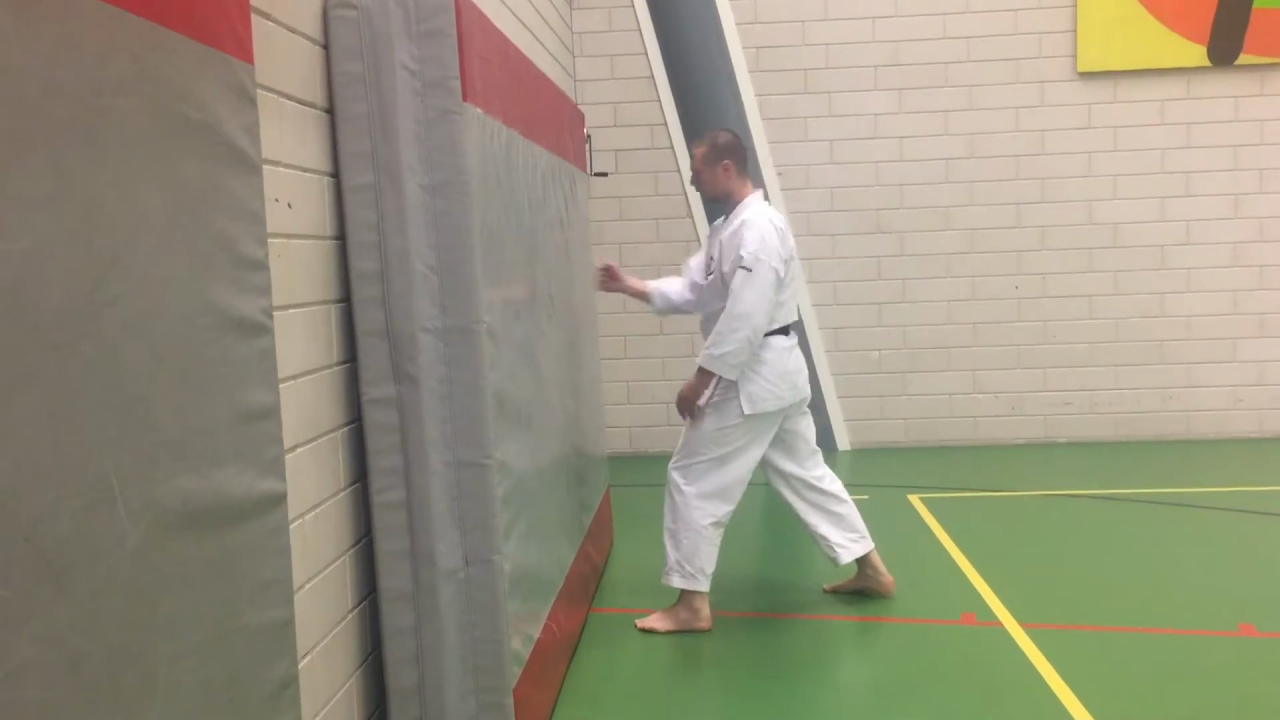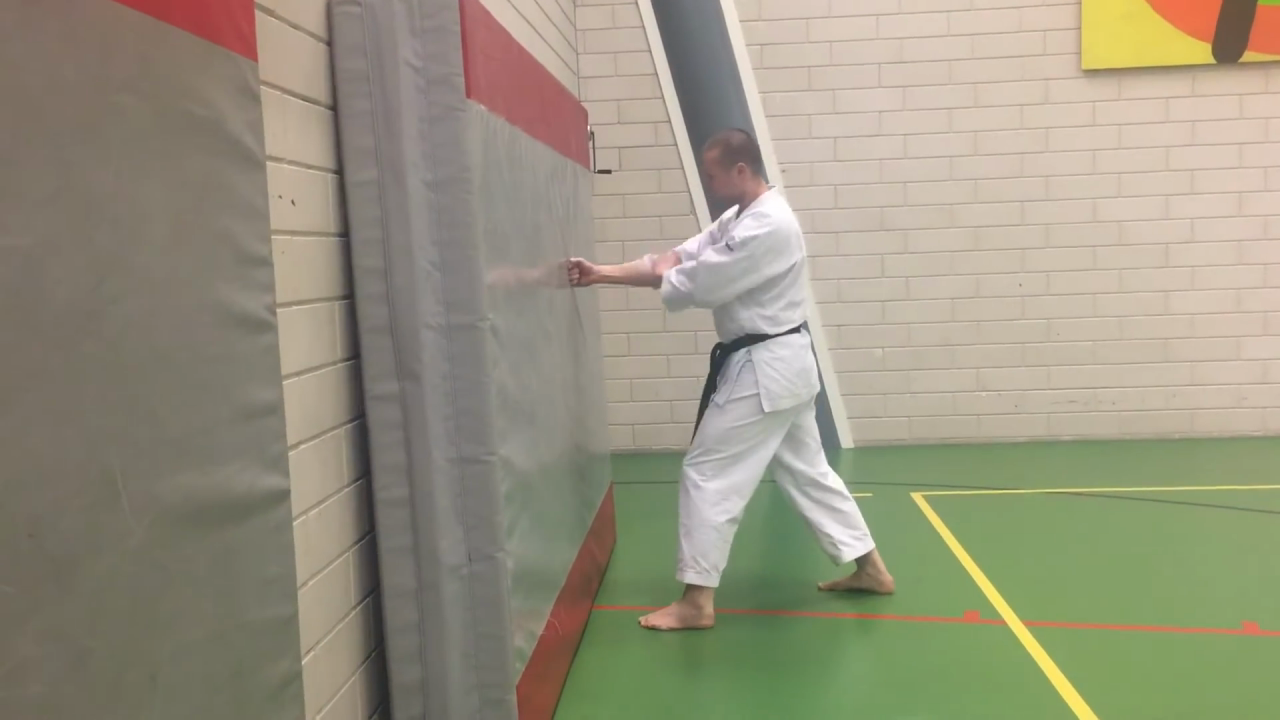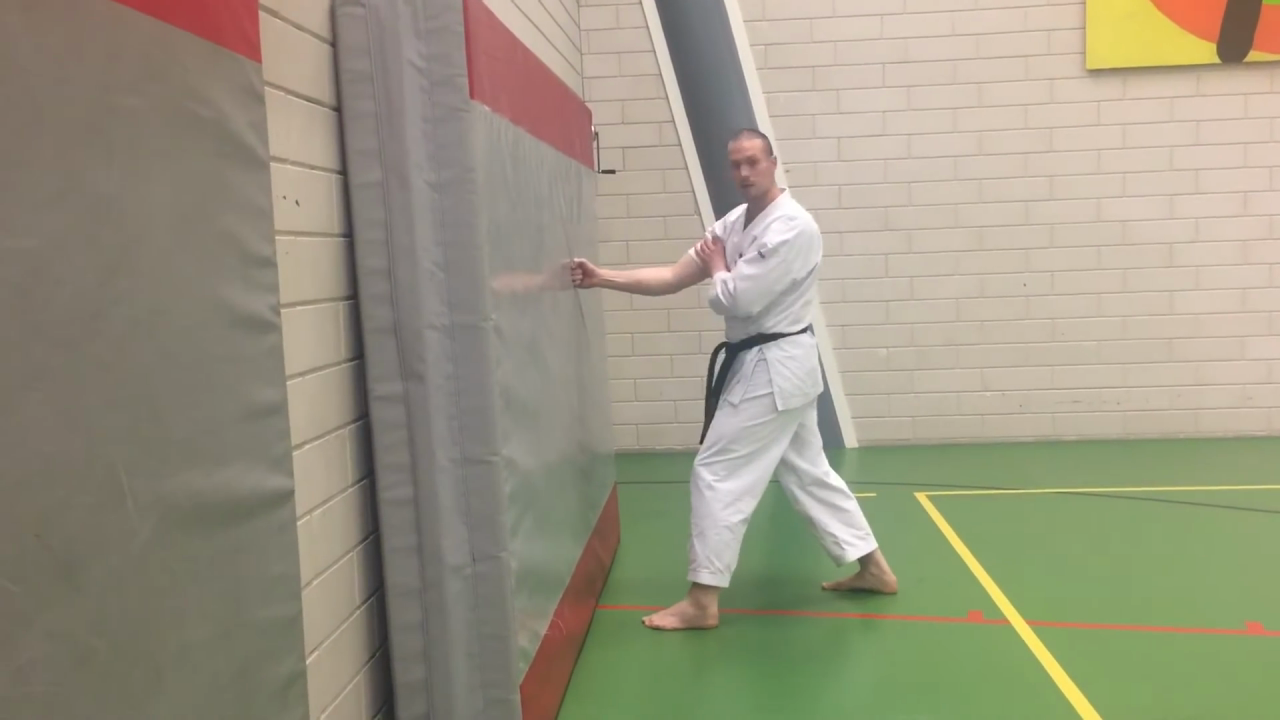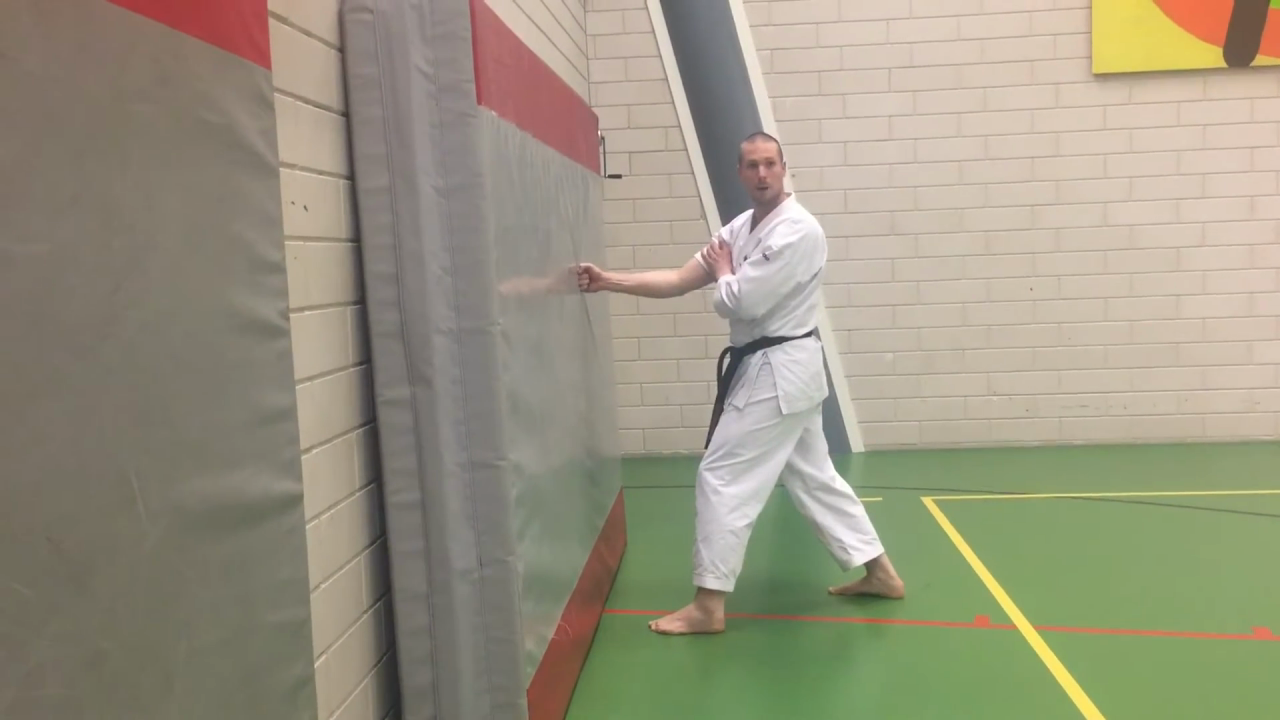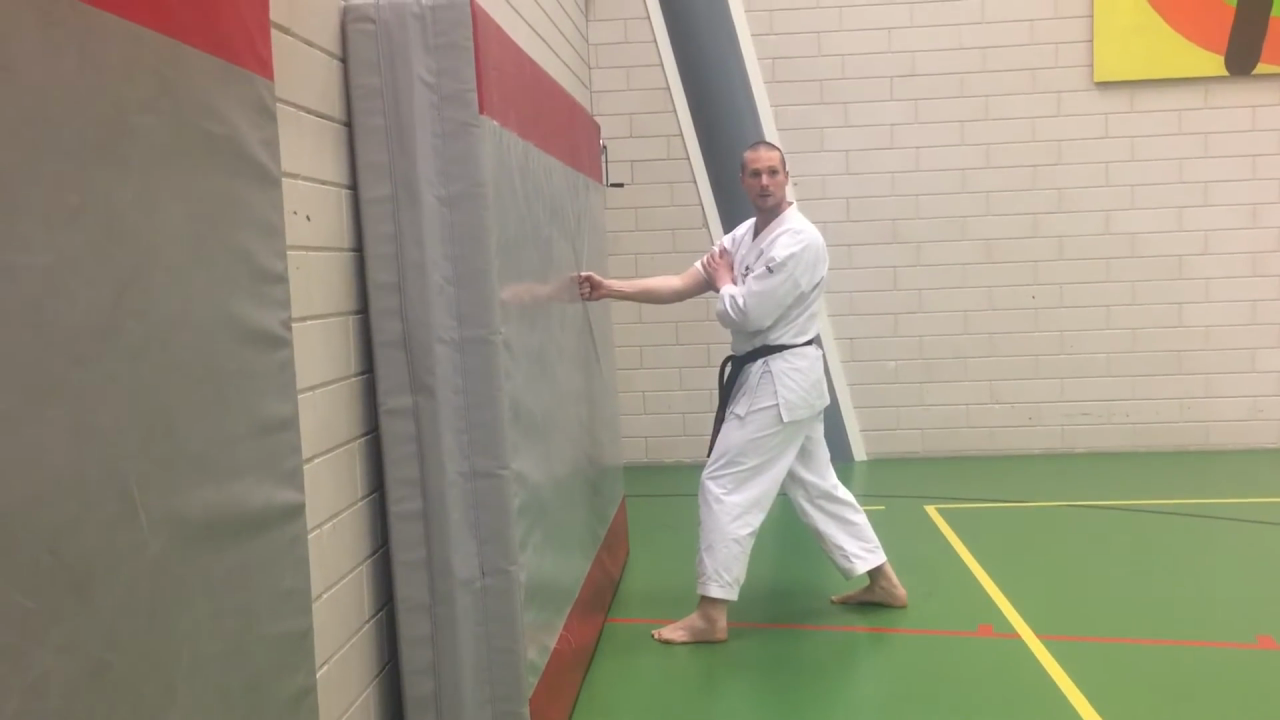
dt=0.5s
person 1, frame 1
left shoulder: (757, 227)
right shoulder: (731, 225)
left elbow: (749, 316)
right elbow: (699, 286)
left wrist: (703, 376)
right wrist: (634, 287)
left hip: (755, 376)
right hip: (778, 370)
left knee: (693, 477)
right knee: (805, 471)
left ankle: (692, 604)
right ankle: (870, 568)
person 1, frame 2
left shoulder: (768, 227)
right shoulder: (740, 219)
left elbow: (700, 283)
right elbow: (680, 257)
left wrist: (665, 274)
right wrist: (601, 273)
left hip: (763, 370)
right hip: (782, 364)
left knee: (707, 474)
right knee: (808, 471)
left ankle: (696, 601)
right ankle: (869, 567)
person 1, frame 3
left shoulder: (792, 227)
right shoulder: (734, 223)
left elbow: (736, 299)
right elbow: (673, 277)
left wrist: (717, 268)
right wrist: (602, 277)
left hip: (772, 368)
right hip: (776, 365)
left knee: (717, 473)
right knee: (808, 471)
left ankle: (702, 600)
right ankle: (873, 567)
person 1, frame 4
left shoulder: (797, 231)
right shoulder: (741, 228)
left elbow: (738, 301)
right elbow: (680, 280)
left wrist: (723, 271)
right wrist: (609, 281)
left hip: (777, 371)
right hip: (779, 369)
left knee: (721, 478)
right knee: (813, 476)
left ankle: (708, 605)
right ankle: (879, 571)
person 1, frame 5
left shoulder: (798, 241)
right shoulder: (744, 236)
left elbow: (744, 313)
right elbow: (681, 285)
left wrist: (724, 282)
right wrist: (610, 288)
left hip: (778, 380)
right hip: (780, 377)
left knee: (725, 486)
right knee: (816, 484)
left ankle: (711, 613)
right ankle: (882, 580)
